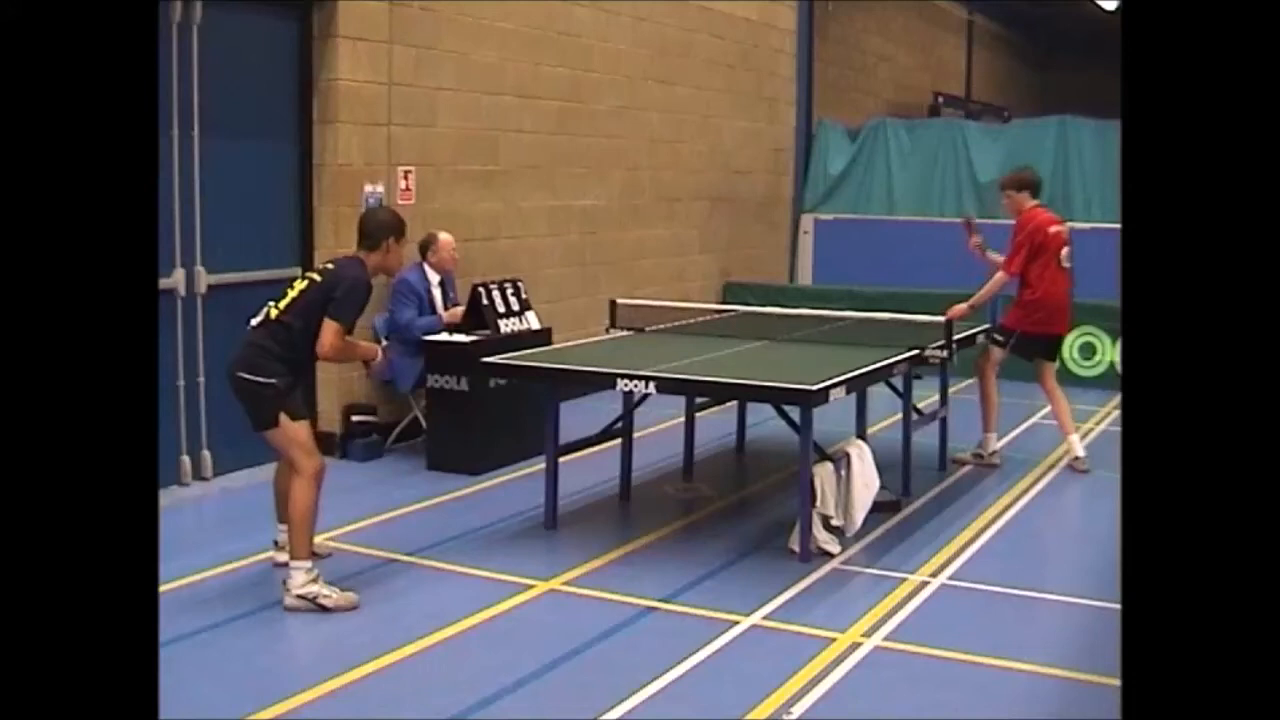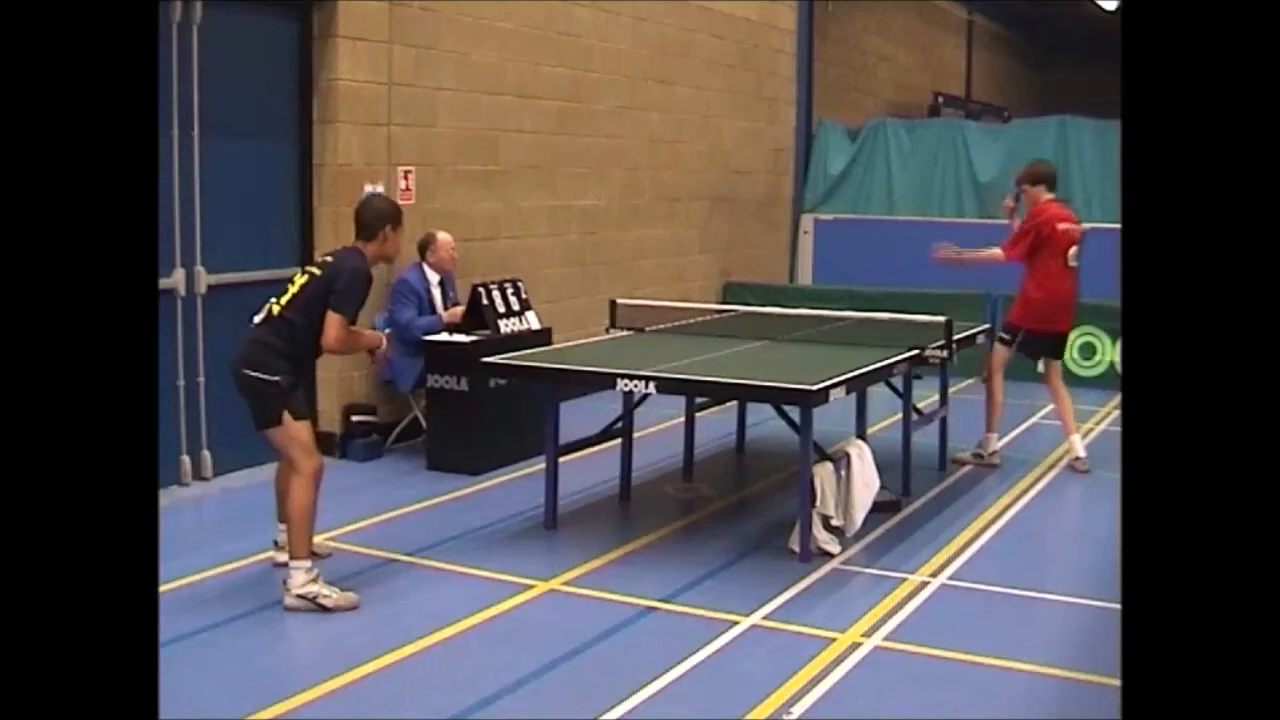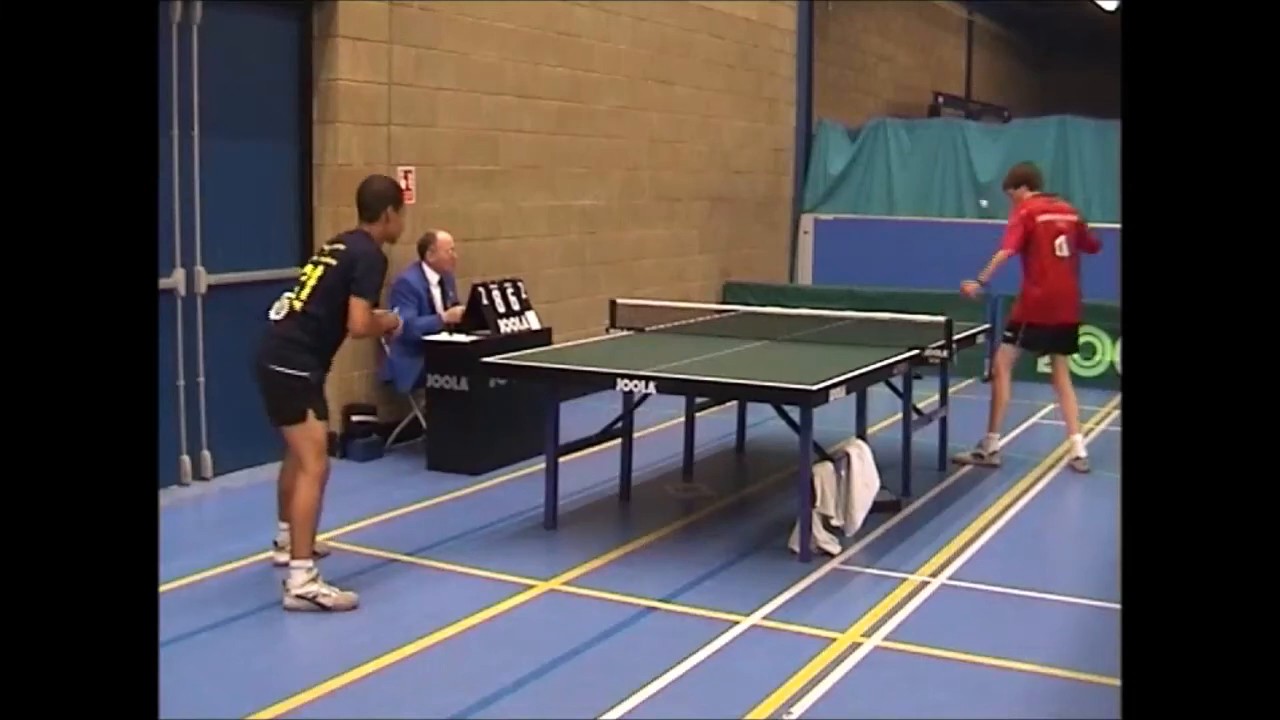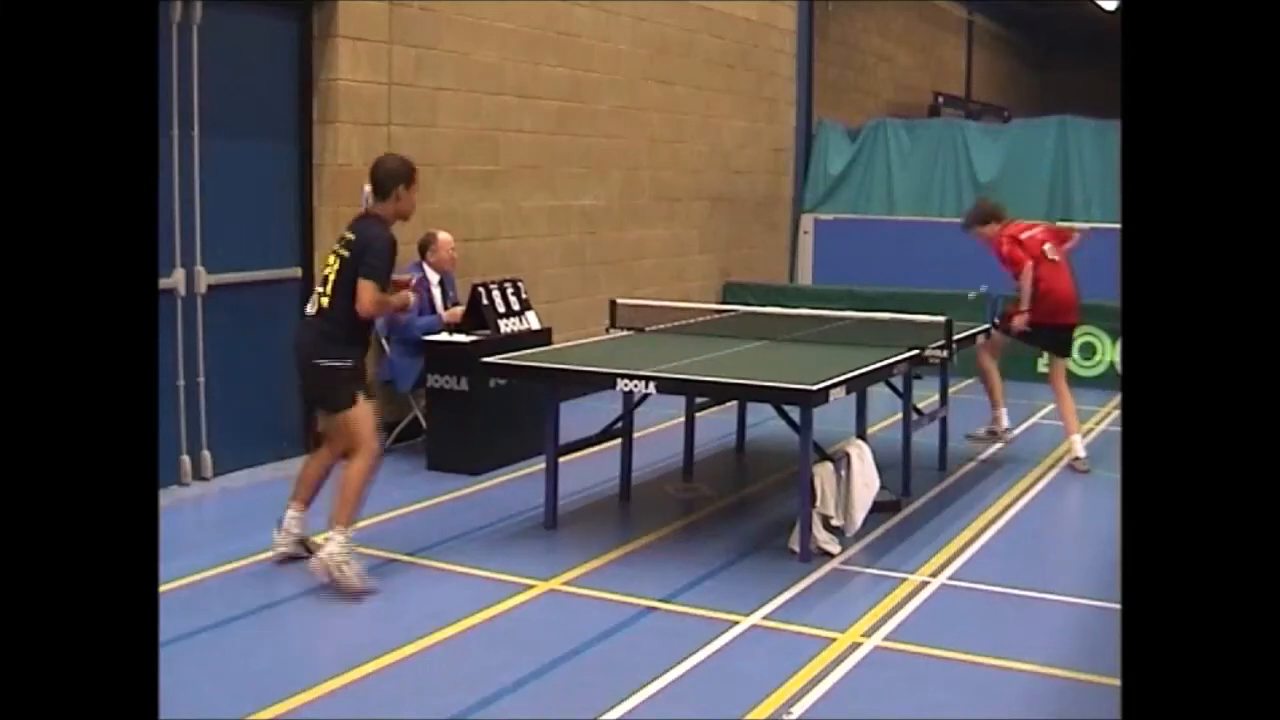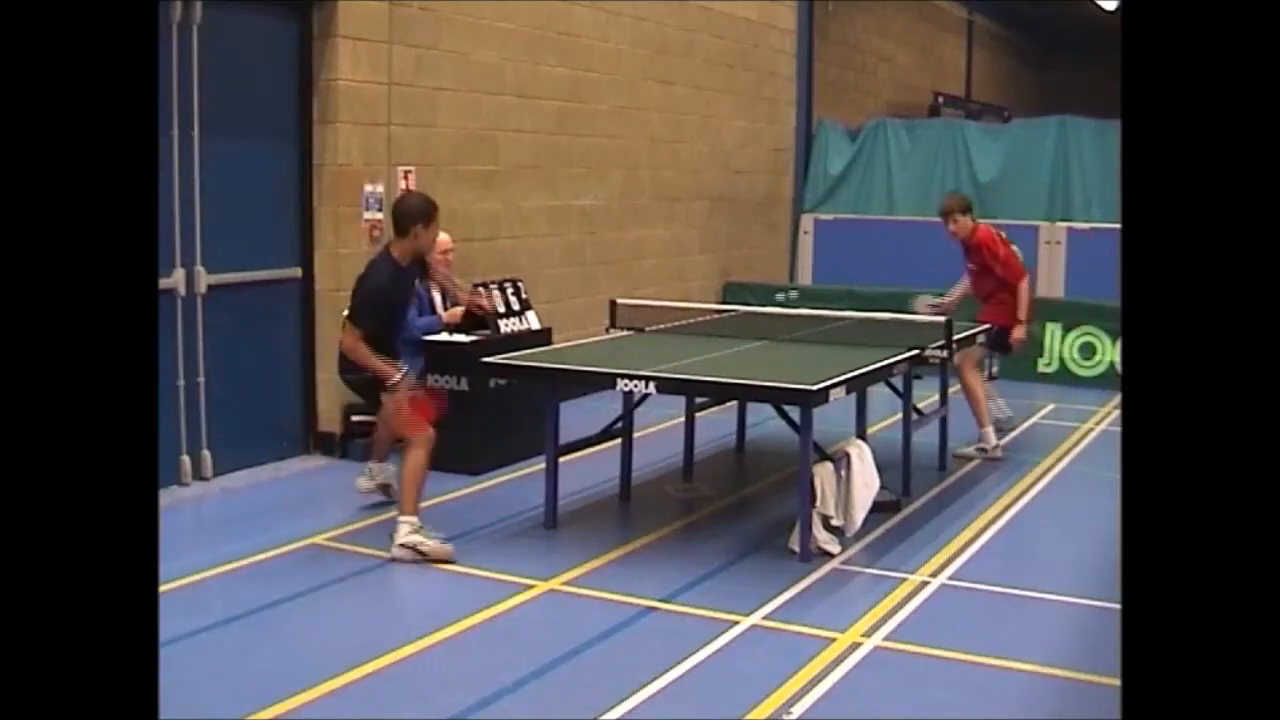
dt=0.3s
person 1, frame 1
left shoulder: (340, 268)
right shoulder: (356, 281)
right elbow: (326, 348)
left wrist: (359, 348)
right wrist: (366, 352)
left hip: (258, 366)
right hip: (263, 373)
left knee: (293, 454)
right knee: (309, 466)
left ankle: (287, 541)
right ankle: (302, 581)
person 1, frame 2
left shoulder: (339, 260)
right shoulder: (356, 272)
right elbow: (332, 341)
left wrist: (361, 338)
right wrist: (371, 341)
left hip: (262, 362)
right hip: (270, 370)
left knee: (292, 455)
right knee: (307, 466)
left ankle: (287, 541)
right ankle: (301, 581)
person 1, frame 3
left shoulder: (341, 244)
right shoulder: (370, 255)
right elbow: (358, 325)
left wrist: (375, 317)
right wrist: (388, 322)
left hip: (277, 355)
right hip: (293, 364)
left knee: (299, 454)
right knee: (314, 467)
left ankle: (288, 540)
right ankle: (302, 581)
person 1, frame 4
left shoulder: (363, 228)
right shoulder: (377, 239)
right elbow: (367, 306)
left wrist: (393, 291)
right wrist: (401, 300)
left hip: (321, 350)
right hip: (334, 354)
left knee: (336, 444)
right knee: (367, 450)
left ankle: (289, 532)
right ankle: (334, 547)
person 1, frame 5
left shoulder: (405, 260)
right shoulder: (381, 281)
right elbow: (350, 343)
right wrist: (394, 376)
left hip: (378, 360)
right hip: (364, 367)
left knee: (398, 417)
right knee: (421, 436)
left ankle: (376, 473)
right ankle: (408, 534)
person 2, frame 1
left shoulder: (1029, 223)
right shoulder: (1053, 222)
left elbow: (1008, 273)
left wrist: (969, 305)
right wrist: (986, 253)
left hip: (1032, 311)
right hip: (1056, 313)
left knee: (986, 364)
right knee: (1047, 379)
left ankle: (988, 447)
right ankle: (1077, 451)
person 2, frame 2
left shoulder: (1043, 215)
right shoulder: (1069, 219)
left elbow: (1007, 254)
left wrist: (960, 256)
right wrist: (1015, 220)
left hip: (1035, 308)
right hip: (1062, 311)
left knee: (995, 365)
right knee: (1054, 377)
left ankle: (989, 448)
right ankle: (1077, 451)
person 2, frame 3
left shoulder: (1025, 211)
right shoulder: (1068, 211)
left elbow: (1008, 250)
right elbow: (1094, 246)
left wrist: (981, 281)
left hip: (1037, 304)
right hip: (1068, 306)
left knee: (1001, 365)
right knee: (1060, 375)
left ankle: (990, 447)
right ankle: (1079, 452)
person 2, frame 4
left shoulder: (1003, 241)
right shoulder: (1033, 228)
left elbow: (1026, 267)
right elbow: (1072, 238)
left wrist: (1023, 310)
left hip: (1043, 310)
right hip: (1066, 308)
left knee: (985, 347)
right knee: (1058, 380)
left ankle: (999, 423)
right ankle: (1078, 452)
person 2, frame 5
left shoulder: (986, 240)
right shoulder: (969, 238)
left elbow: (1021, 278)
left wrist: (1020, 322)
left hip: (1003, 312)
right hip: (996, 309)
left knee: (962, 364)
right knee: (969, 363)
left ankle: (989, 443)
